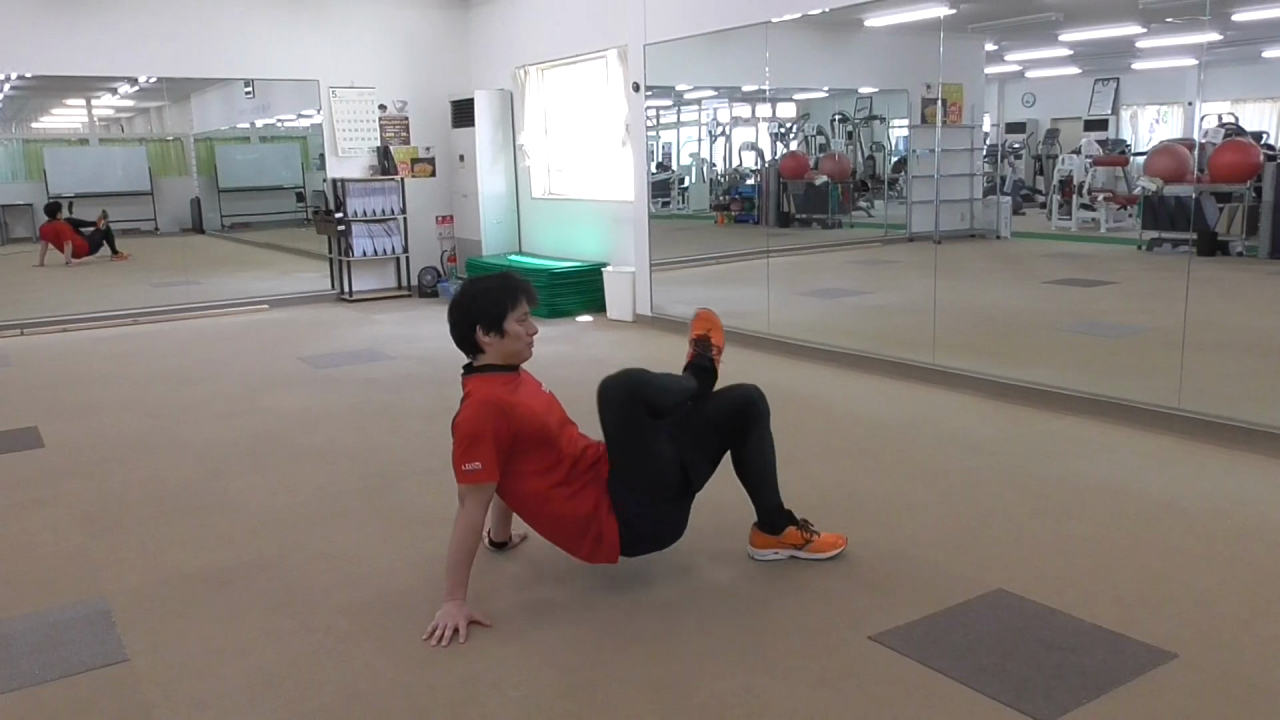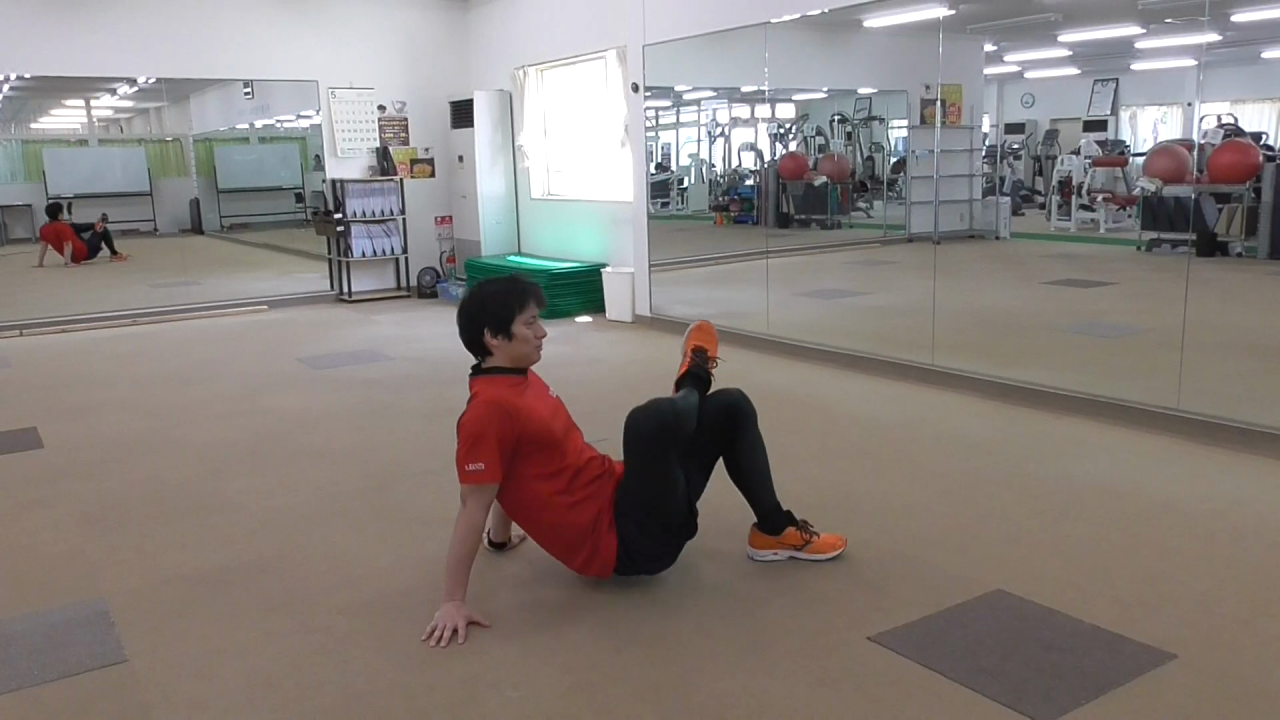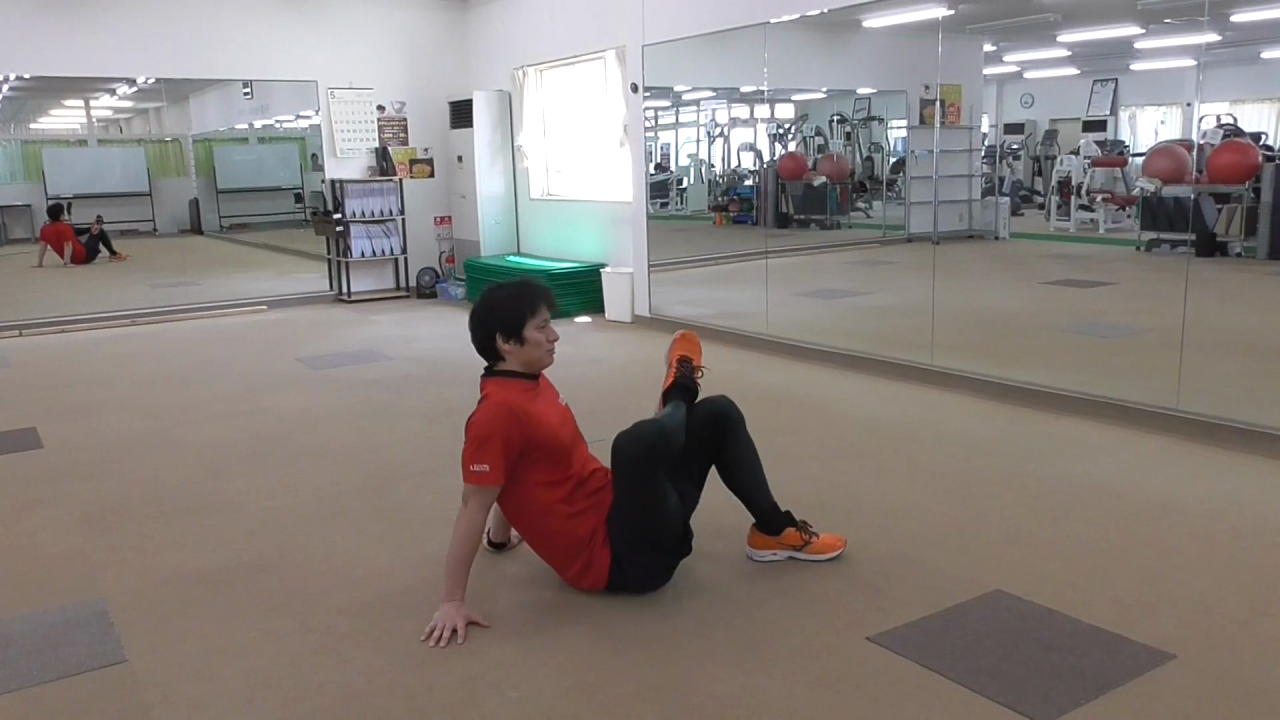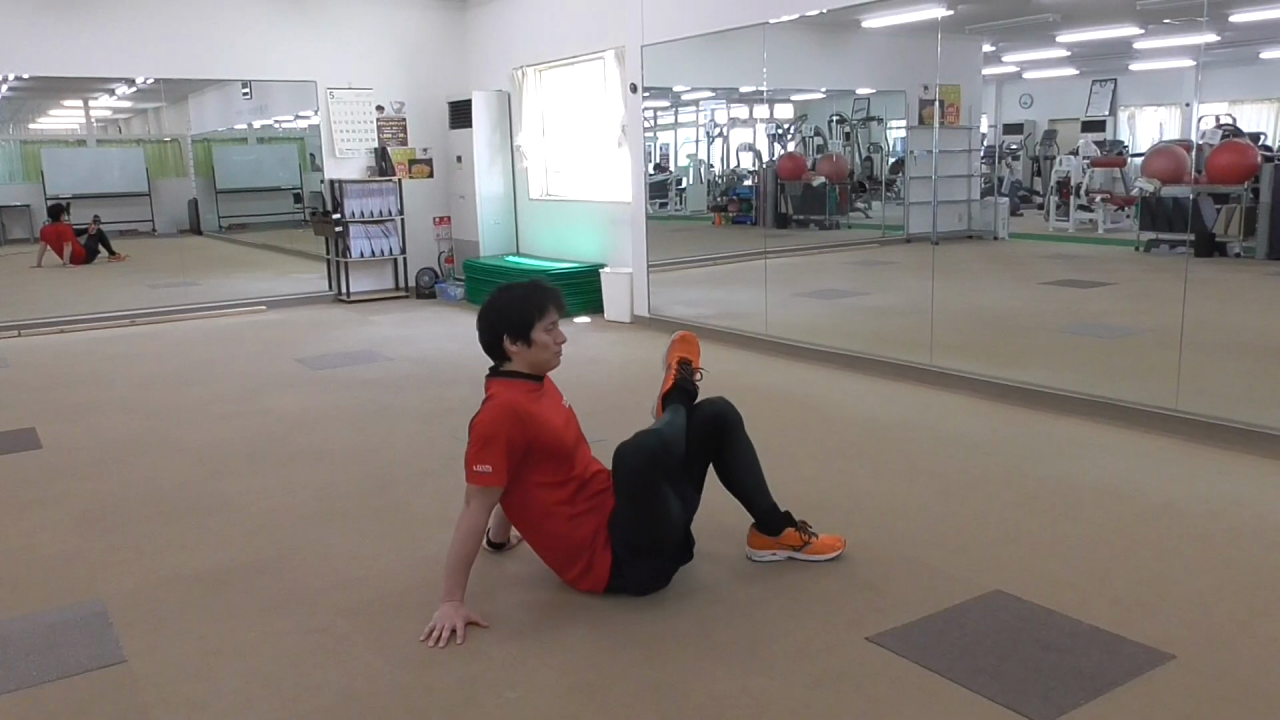
dt=0.3s
person 1, frame 1
left shoulder: (510, 378)
right shoulder: (483, 407)
left elbow: (515, 469)
right elbow: (472, 503)
left wrist: (501, 536)
right wrist: (454, 601)
left hip: (620, 484)
right hip: (626, 516)
left knee: (746, 402)
right knee: (622, 387)
left ankle: (774, 530)
right ankle: (697, 379)
person 1, frame 2
left shoulder: (521, 379)
right shoulder: (490, 407)
left elbow: (517, 474)
right elbow: (473, 503)
left wrist: (501, 537)
right wrist: (453, 601)
left hip: (618, 501)
right hip: (622, 540)
left knee: (732, 407)
right knee: (652, 418)
left ankle: (774, 530)
right ankle: (690, 387)
person 1, frame 3
left shoulder: (531, 383)
right shoulder: (499, 411)
left elbow: (520, 477)
right elbow: (475, 505)
left wrist: (501, 536)
right wrist: (452, 602)
left hip: (616, 513)
right hip: (618, 555)
left knee: (720, 414)
right knee: (640, 441)
left ankle: (773, 531)
right ankle: (678, 399)
person 1, frame 4
left shoulder: (535, 383)
right shoulder: (503, 411)
left elbow: (518, 481)
right elbow: (476, 504)
left wrist: (500, 536)
right wrist: (452, 601)
left hip: (619, 514)
right hip: (618, 558)
left knee: (718, 416)
right knee: (641, 451)
left ankle: (773, 531)
right ankle: (676, 401)
